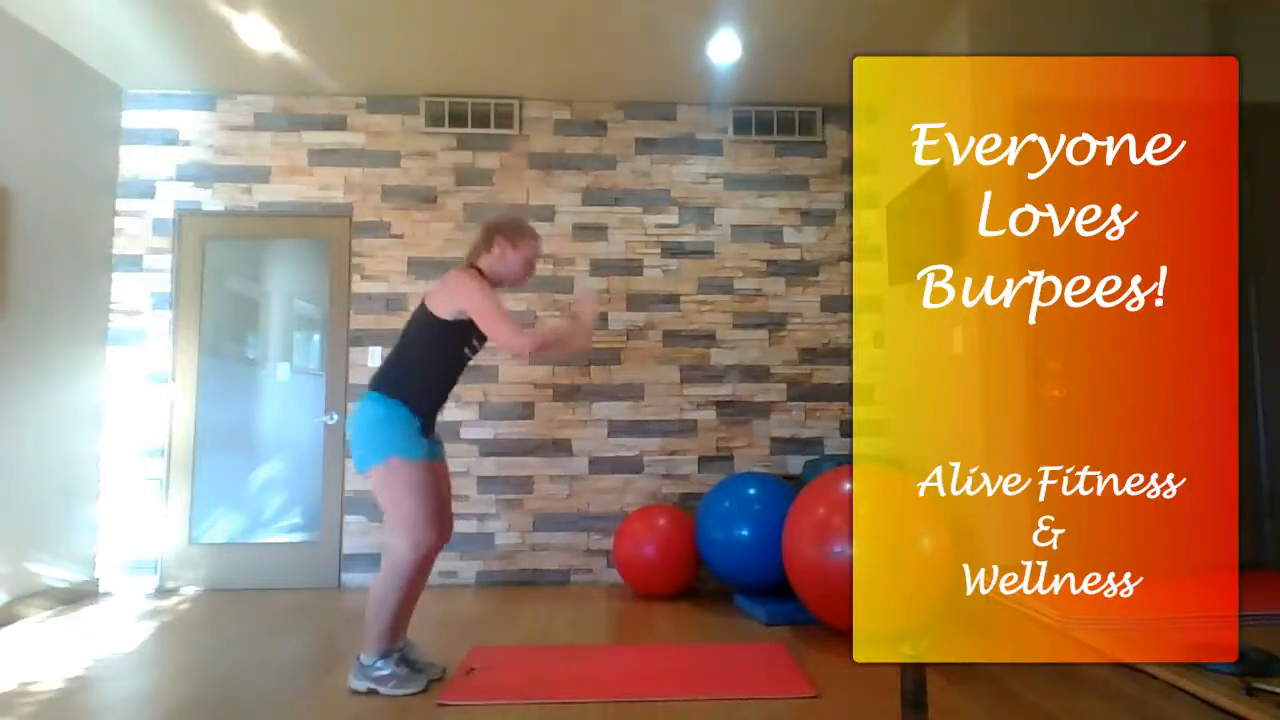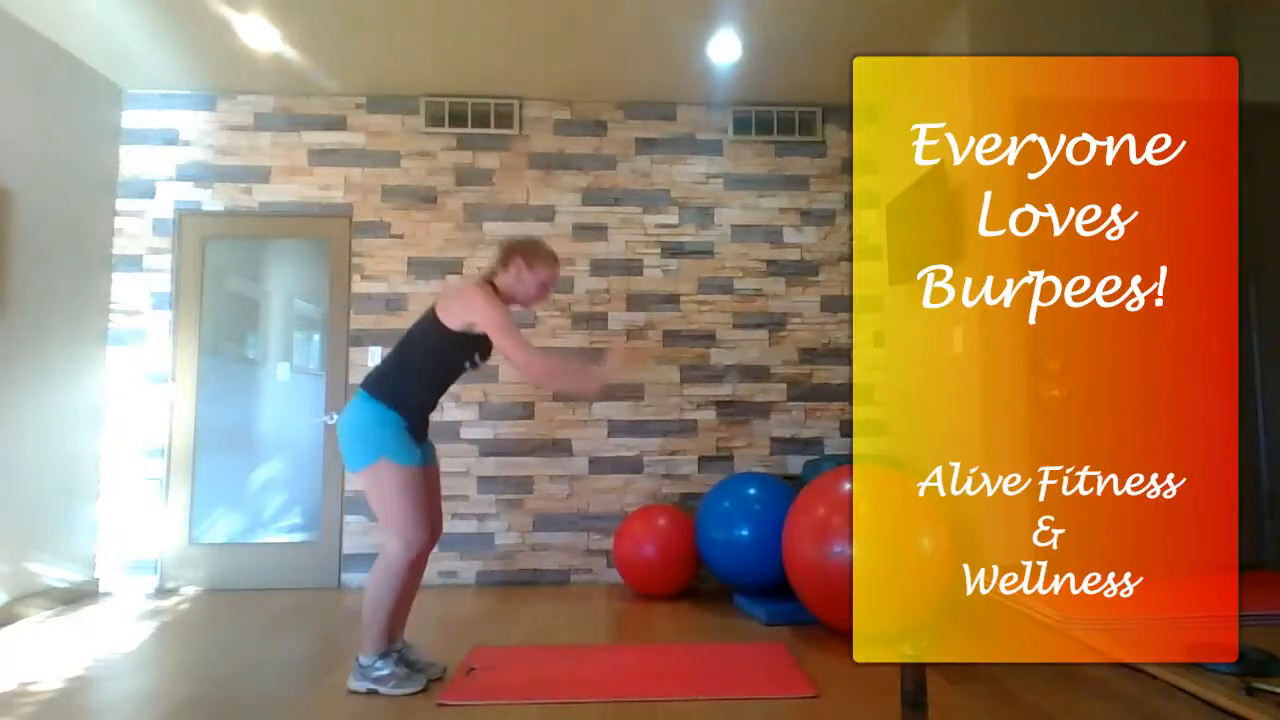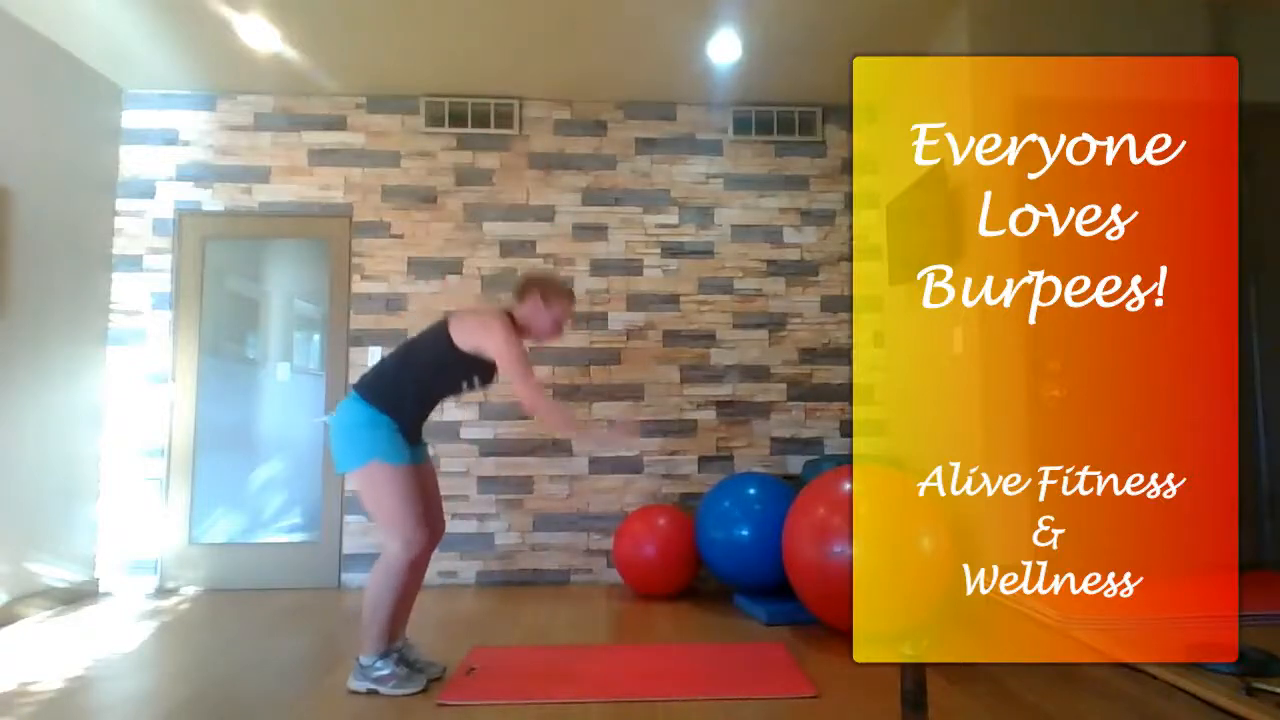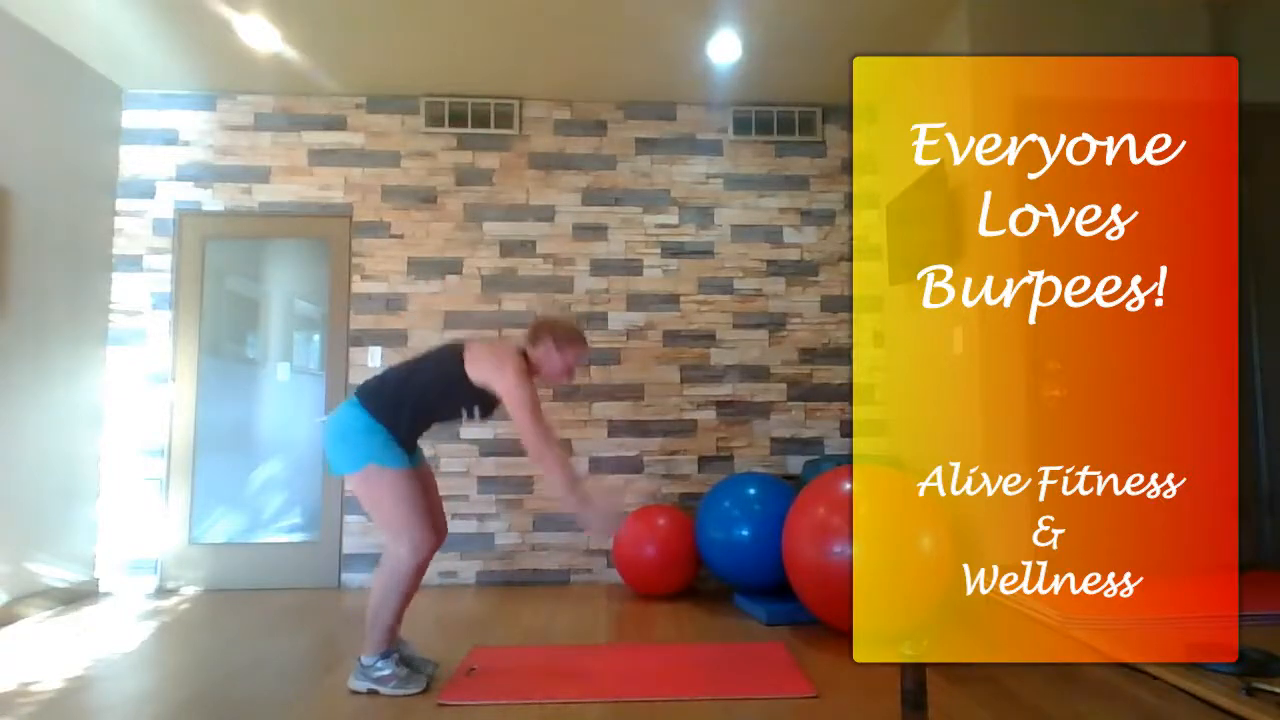
dt=0.1s
person 1, frame 1
left shoulder: (473, 291)
right shoulder: (465, 285)
left elbow: (522, 342)
right elbow: (524, 345)
left wrist: (570, 328)
right wrist: (578, 322)
left hip: (414, 422)
right hip: (387, 417)
left knee: (435, 533)
right knee: (413, 540)
left ankle: (392, 646)
right ankle: (369, 663)
person 1, frame 2
left shoulder: (486, 306)
right shoulder: (479, 299)
left elbow: (533, 365)
right elbow: (535, 369)
left wrist: (586, 374)
right wrist: (597, 374)
left hip: (403, 421)
right hip: (376, 418)
left knee: (425, 535)
right knee: (405, 540)
left ankle: (391, 645)
right ankle: (369, 663)
person 1, frame 3
left shoulder: (503, 335)
right shoulder: (494, 329)
left elbow: (541, 405)
right elbow: (537, 405)
left wrist: (586, 428)
right wrist: (598, 433)
left hip: (394, 421)
right hip: (368, 422)
left knee: (424, 535)
right knee: (405, 544)
left ankle: (391, 643)
right ankle: (370, 663)
person 1, frame 4
left shoulder: (512, 368)
right shoulder: (508, 367)
left elbow: (542, 441)
right elbow: (540, 451)
left wrist: (581, 498)
right wrist: (586, 508)
left hip: (390, 434)
right hip: (363, 429)
left knee: (431, 535)
right knee: (413, 544)
left ankle: (388, 644)
right ankle: (371, 663)
